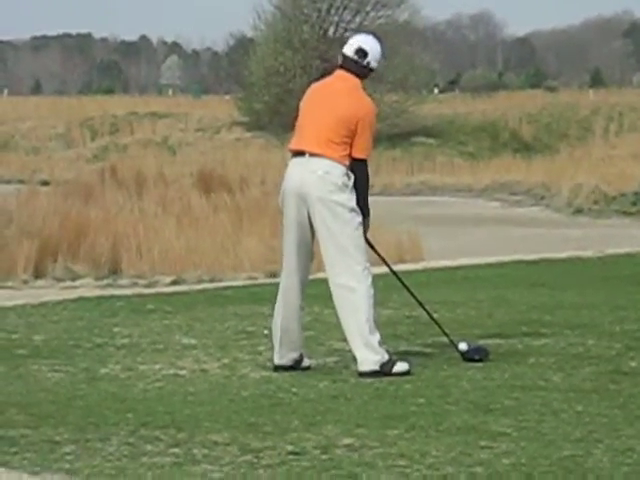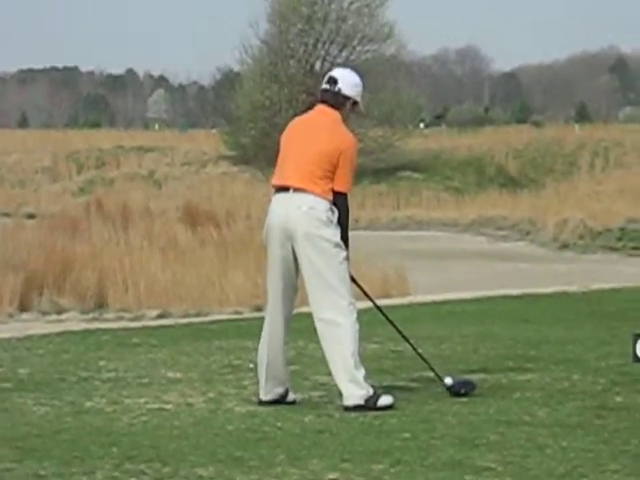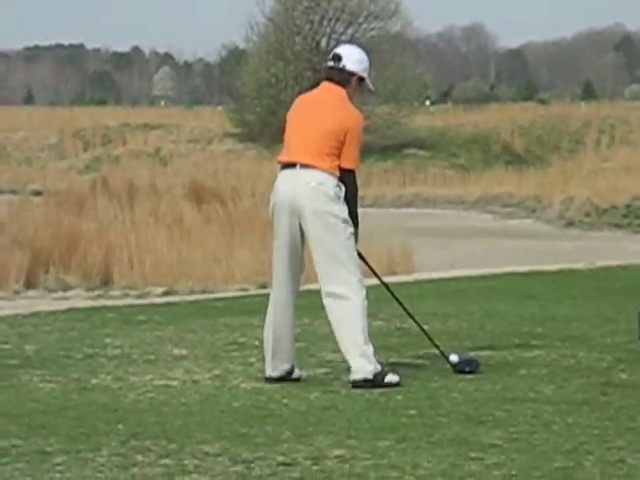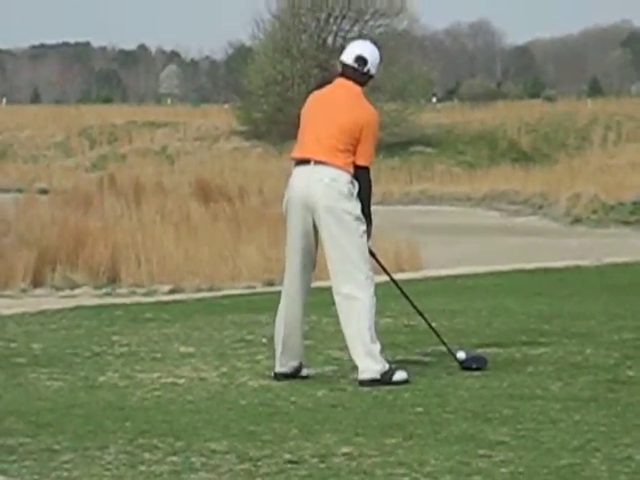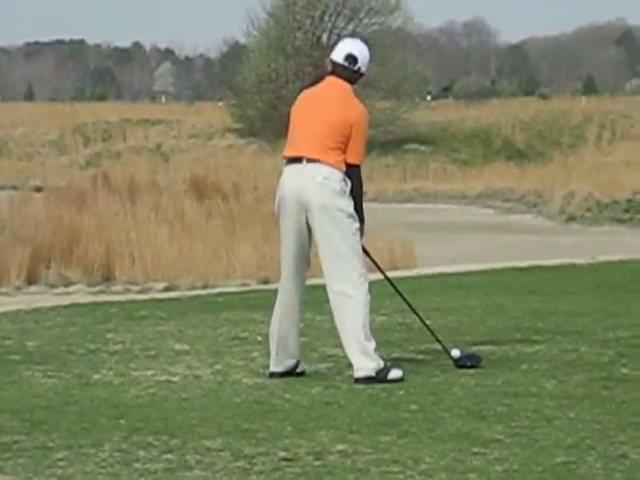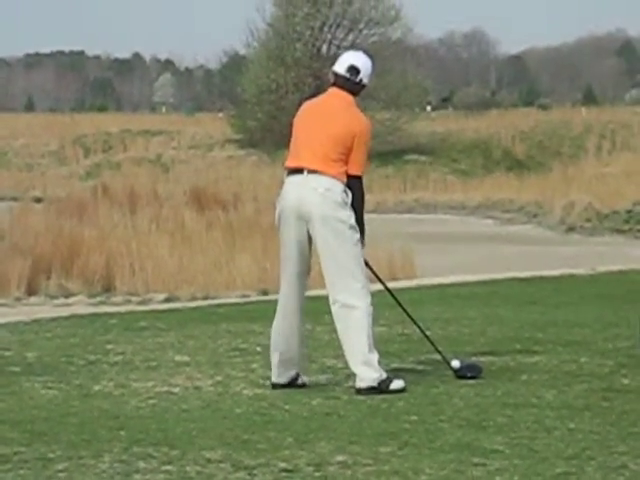
dt=0.5s
person 1, frame 1
left shoulder: (315, 89)
right shoulder: (364, 105)
right elbow: (359, 164)
right wrist: (363, 213)
left hip: (296, 173)
right hip: (328, 178)
left knee: (293, 271)
right knee: (351, 272)
left ankle: (286, 353)
right ankle: (371, 357)
person 1, frame 2
left shoulder: (294, 125)
right shoulder: (344, 139)
right elbow: (339, 197)
right wrist: (343, 244)
left hip: (279, 208)
right hip: (312, 213)
left knee: (277, 305)
right knee: (336, 307)
left ankle: (272, 387)
right ankle: (355, 393)
person 1, frame 3
left shoulder: (300, 102)
right shoulder: (351, 115)
right elbow: (347, 174)
right wrist: (353, 222)
left hip: (285, 184)
right hip: (318, 188)
left knee: (283, 281)
right knee: (344, 283)
left ankle: (278, 365)
right ankle: (364, 367)
person 1, frame 4
left shoulder: (314, 98)
right shoulder: (366, 112)
right elbow: (361, 170)
right wrist: (366, 218)
left hip: (299, 180)
right hip: (333, 185)
left knee: (295, 276)
right knee: (355, 280)
left ankle: (287, 362)
right ankle: (371, 367)
person 1, frame 5
left shoulder: (304, 97)
right shoulder: (356, 110)
right elbow: (352, 169)
right wrist: (359, 217)
left hip: (291, 179)
right hip: (325, 182)
left knee: (291, 275)
right knee: (348, 278)
left ankle: (282, 360)
right ankle: (366, 364)
person 1, frame 6
left shoulder: (306, 108)
right shoulder: (359, 122)
right elbow: (354, 179)
right wrist: (359, 227)
left hip: (292, 189)
right hip: (326, 193)
left knee: (291, 286)
right knee: (350, 289)
left ankle: (284, 371)
right ankle: (368, 375)
